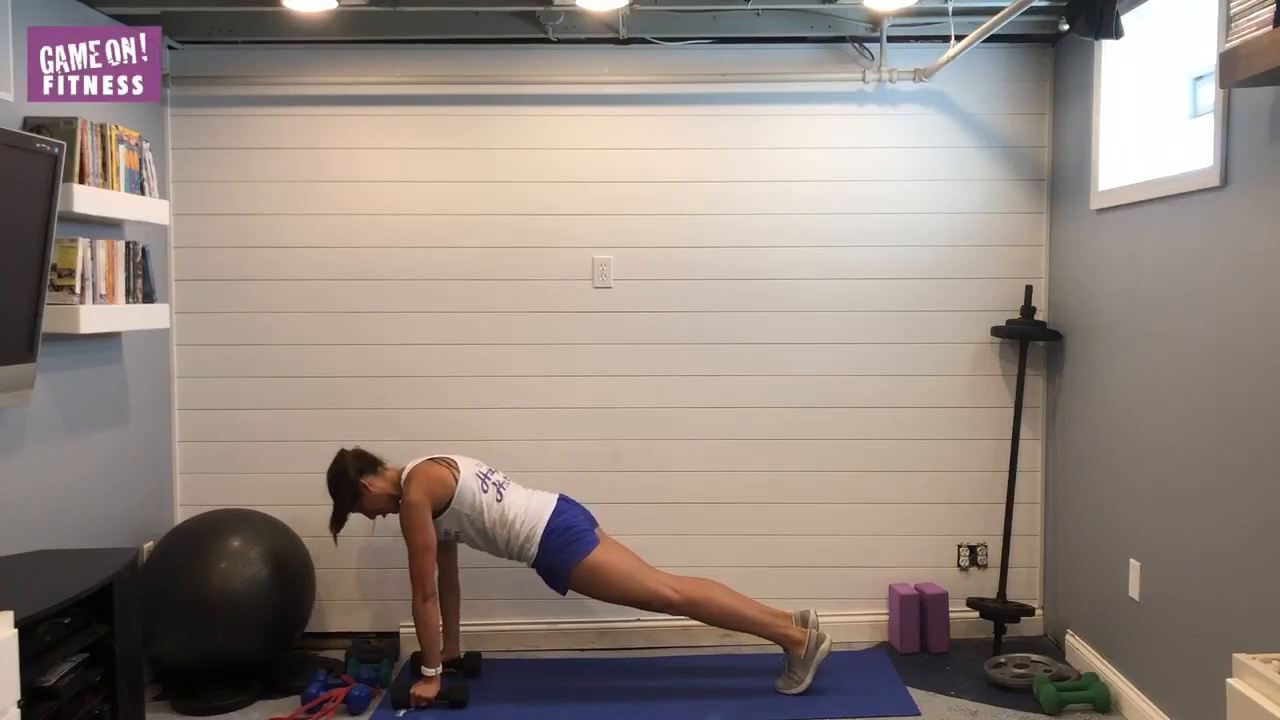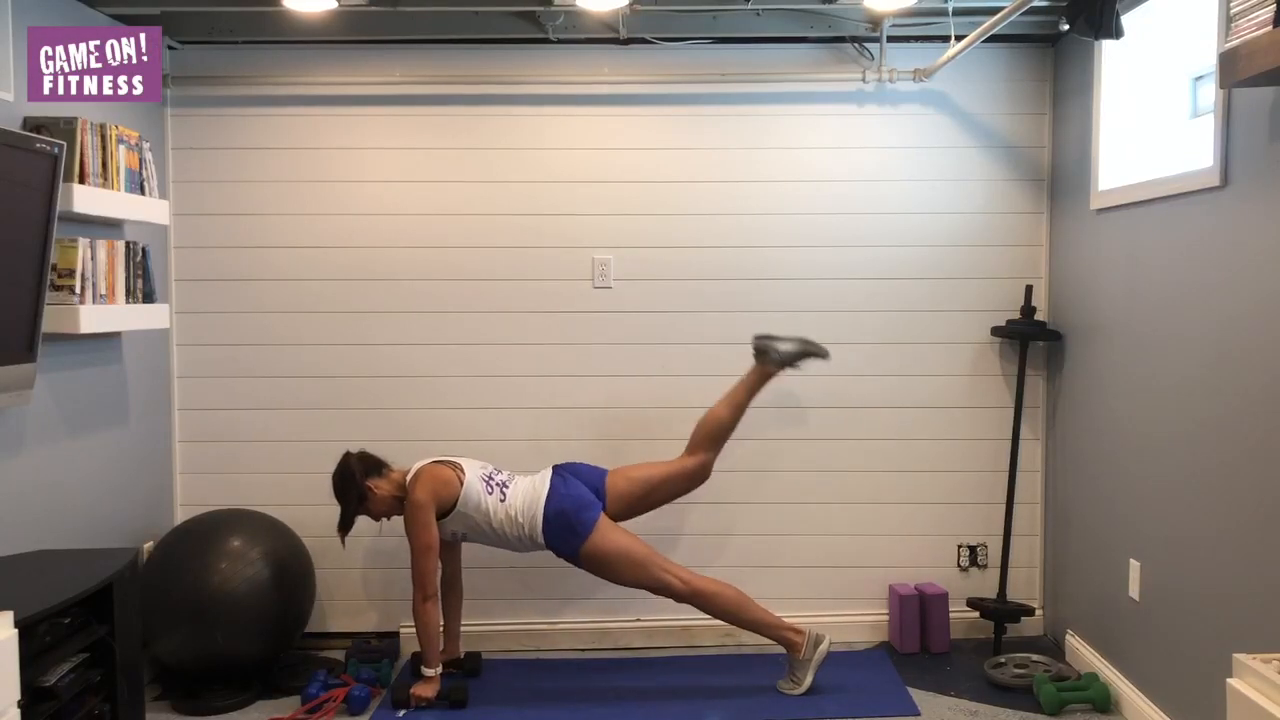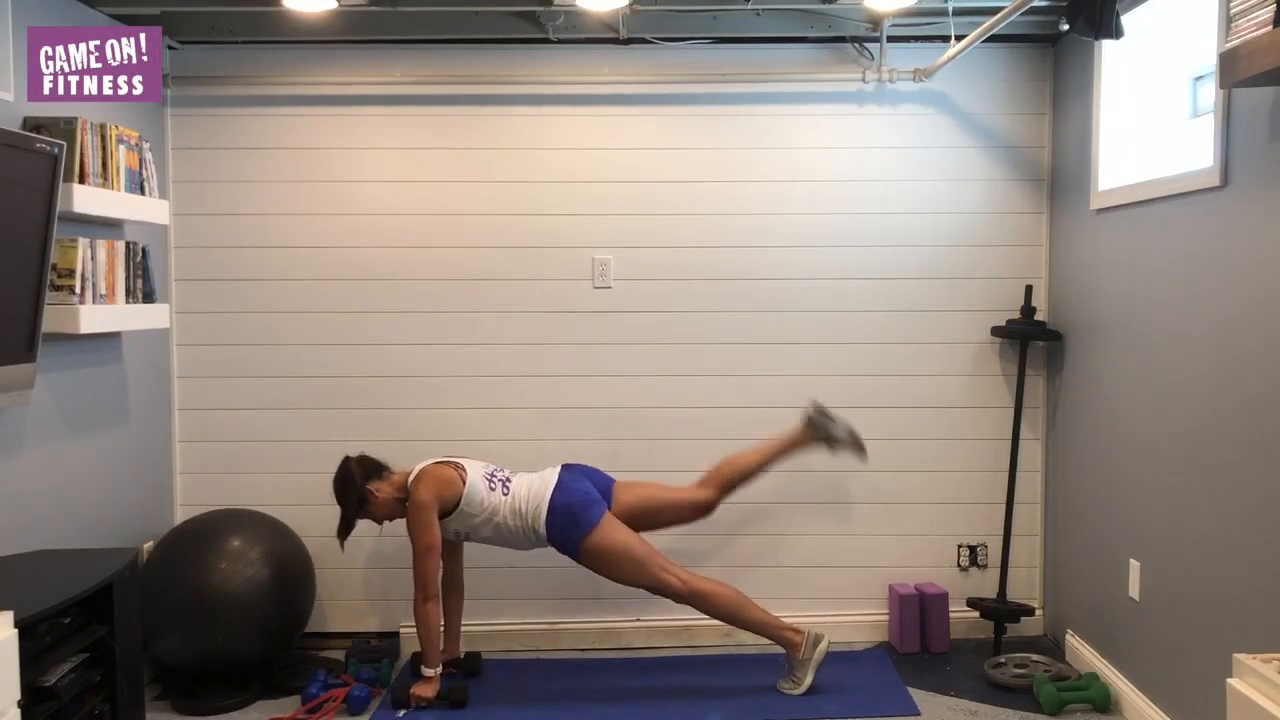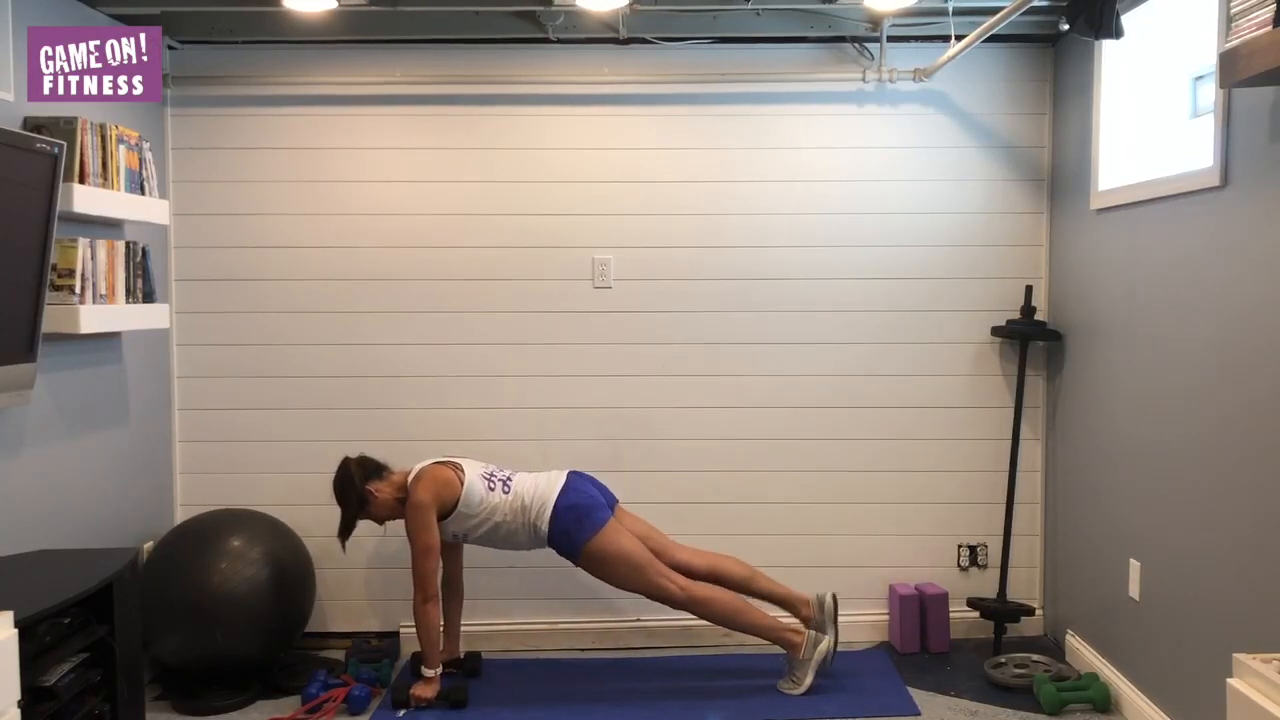
dt=1s
person 1, frame 1
left shoulder: (414, 494)
right shoulder: (430, 477)
left elbow: (425, 593)
right elbow: (447, 579)
left wrist: (430, 673)
right wrist: (451, 650)
left hip: (551, 540)
right hip: (559, 517)
left knee: (667, 594)
right knee: (666, 586)
left ankle: (795, 638)
right ankle: (791, 620)
person 1, frame 2
left shoulder: (418, 497)
right shoulder: (436, 481)
left elbow: (427, 595)
right elbow: (451, 582)
left wrist: (431, 673)
right wrist: (452, 650)
left hip: (560, 516)
right hip: (566, 485)
left knee: (677, 584)
right knee: (696, 463)
left ankle: (797, 641)
right ankle: (764, 366)
person 1, frame 3
left shoulder: (420, 496)
right shoulder: (439, 481)
left elbow: (428, 596)
right elbow: (452, 583)
left wrist: (431, 674)
right wrist: (452, 651)
left hip: (564, 512)
right hip: (569, 486)
left knee: (677, 583)
right knee: (705, 494)
left ankle: (796, 641)
right ankle: (807, 432)
person 1, frame 4
left shoulder: (418, 496)
right shoulder: (435, 482)
left elbow: (427, 595)
right elbow: (452, 582)
left wrist: (430, 673)
right wrist: (451, 649)
left hip: (564, 513)
right hip: (571, 492)
left knee: (673, 587)
right knee: (687, 562)
left ankle: (797, 641)
right ankle: (806, 608)
